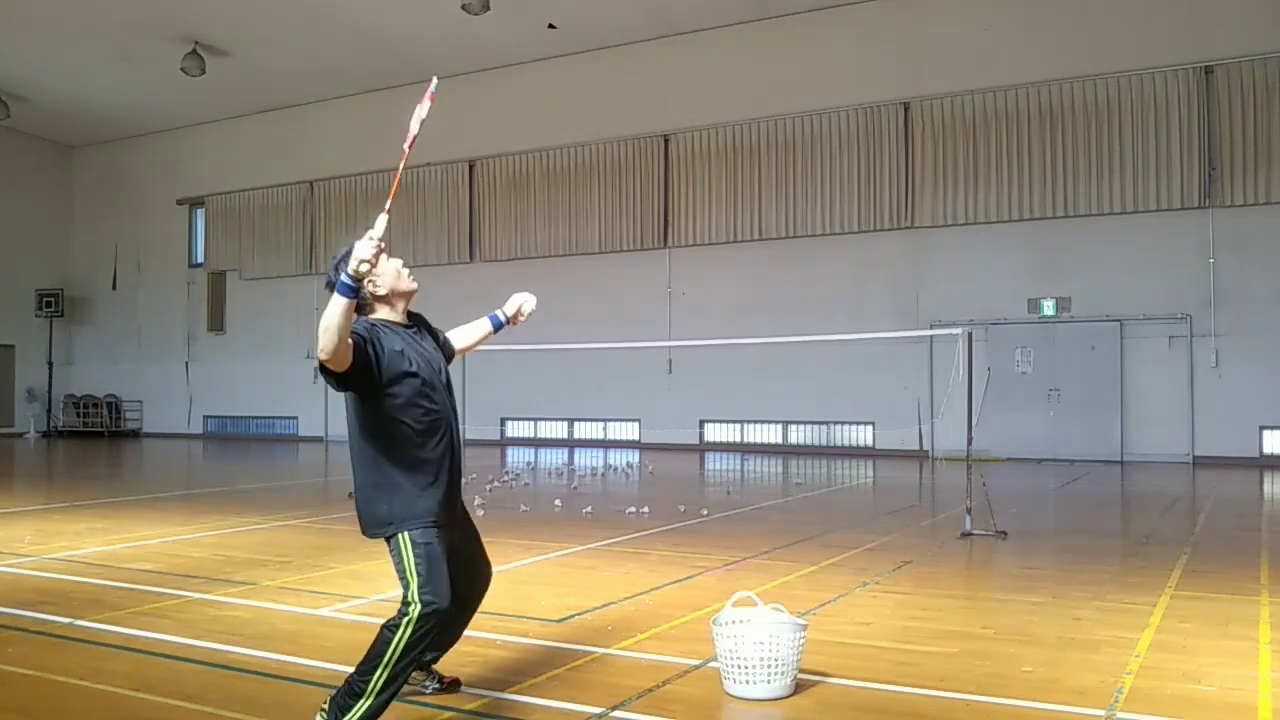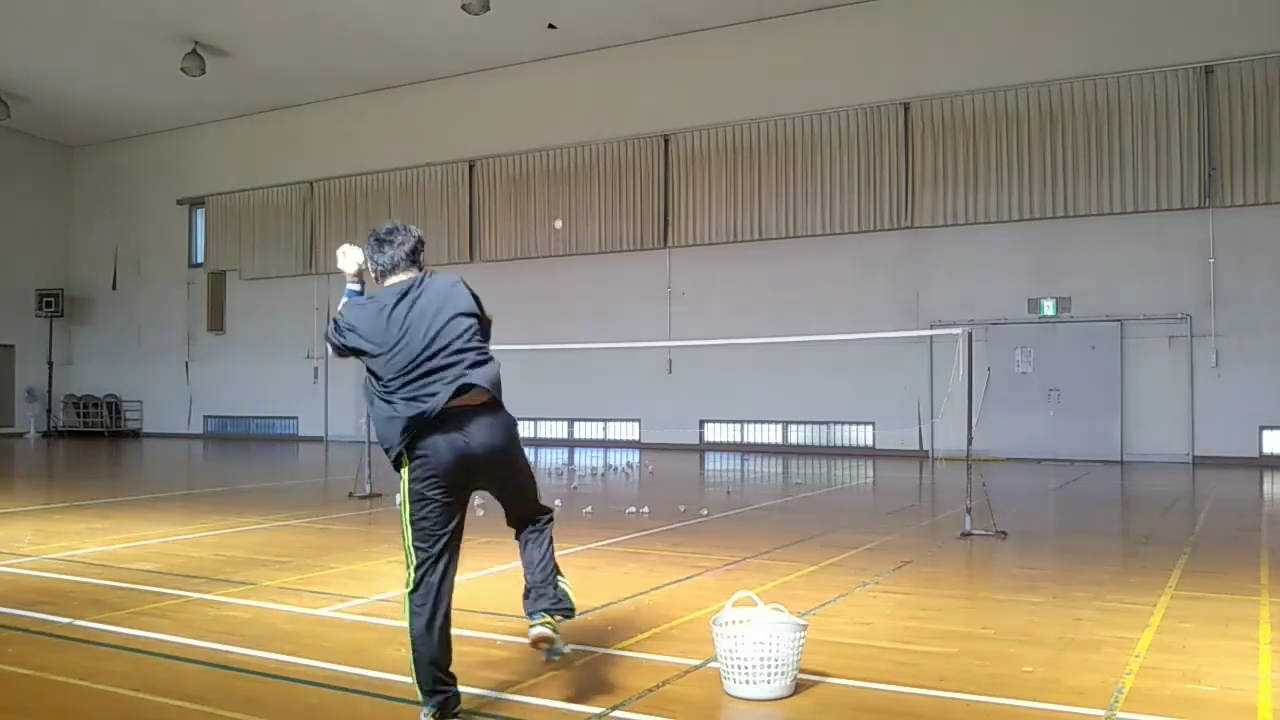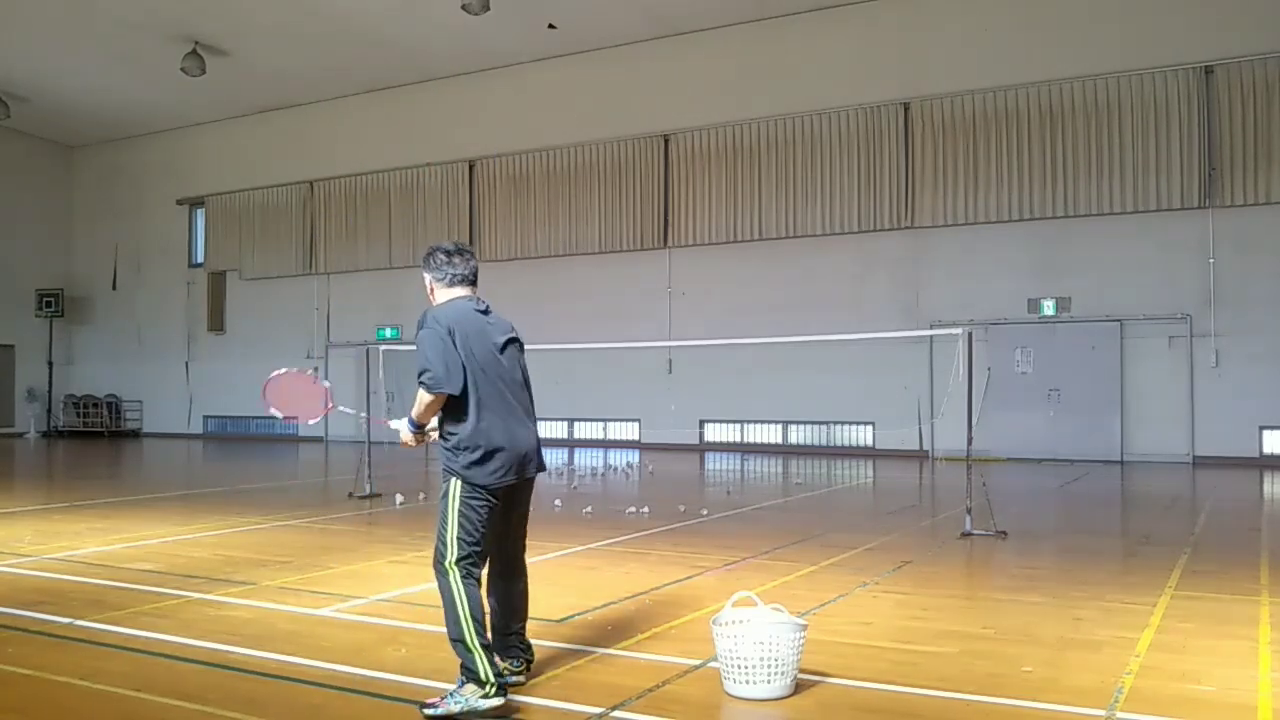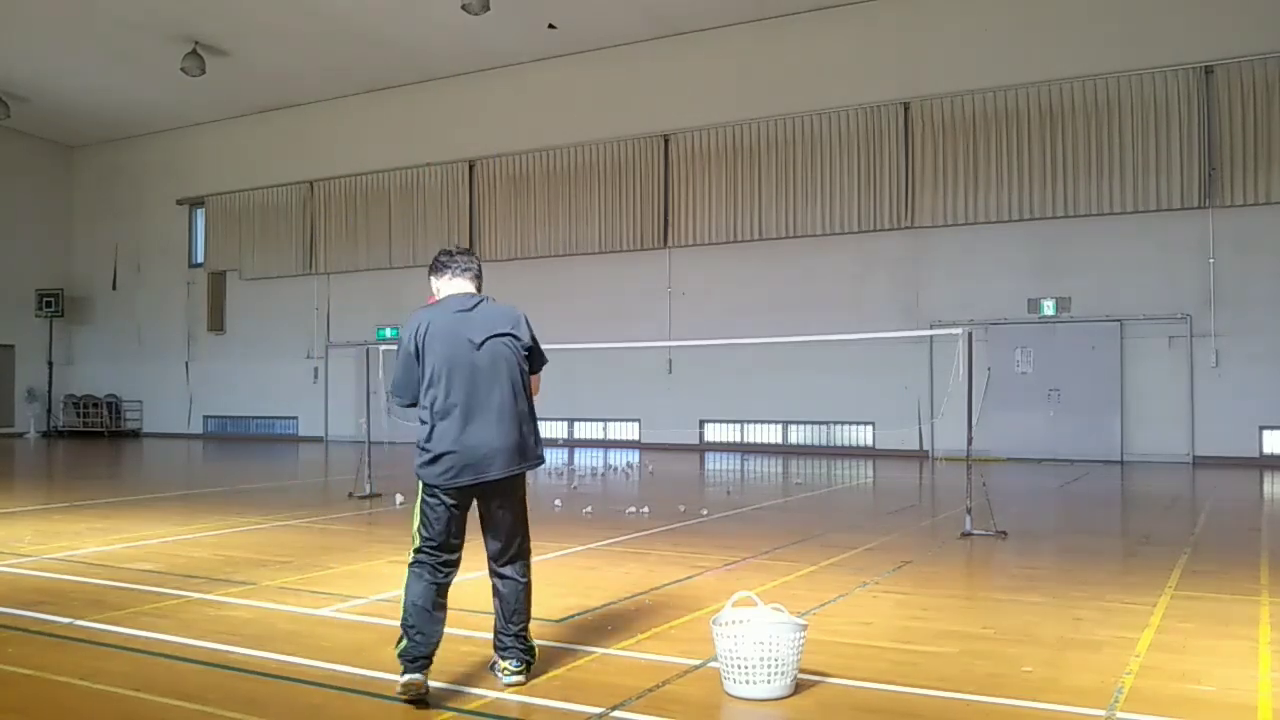
dt=0.5s
person 1, frame 1
left shoulder: (416, 329)
right shoulder: (369, 340)
left elbow: (451, 343)
right elbow: (329, 352)
left wrist: (501, 317)
right wrist: (349, 278)
left hip: (441, 495)
right hip: (402, 502)
left knee: (472, 578)
right knee: (427, 603)
left ankle: (417, 666)
person 1, frame 2
left shoulder: (359, 316)
right shoulder: (452, 288)
left elbow: (342, 333)
right elbow: (483, 334)
left wrist: (350, 283)
left hip: (427, 448)
right hip: (488, 427)
left knee: (428, 574)
right knee: (531, 519)
right ankle: (545, 608)
person 1, frame 3
left shoulder: (439, 320)
right shoulder: (501, 324)
left elbow: (436, 388)
left wrist: (414, 424)
right wrist: (438, 426)
left hip: (475, 461)
right hip: (521, 456)
left knee: (458, 566)
right knee: (508, 559)
left ankle: (480, 681)
right ankle: (513, 657)
person 1, frame 4
left shoulder: (421, 323)
right shoulder: (514, 319)
left elbow: (408, 398)
right elbow: (533, 386)
left hip: (444, 460)
right hip: (506, 457)
left knee: (431, 562)
right knee: (510, 561)
left ankle: (414, 661)
right ankle: (514, 657)
